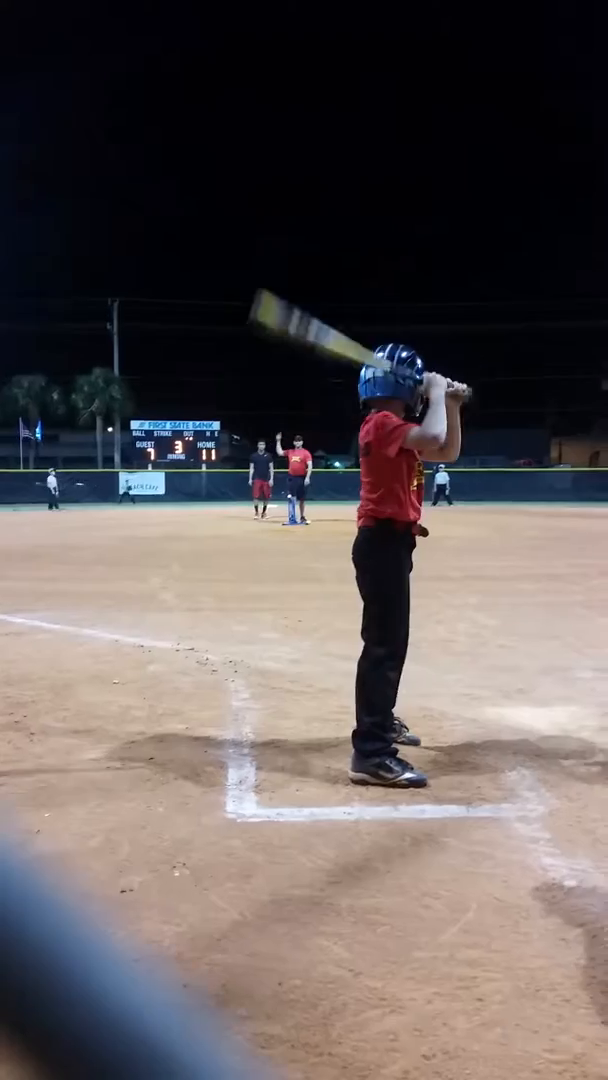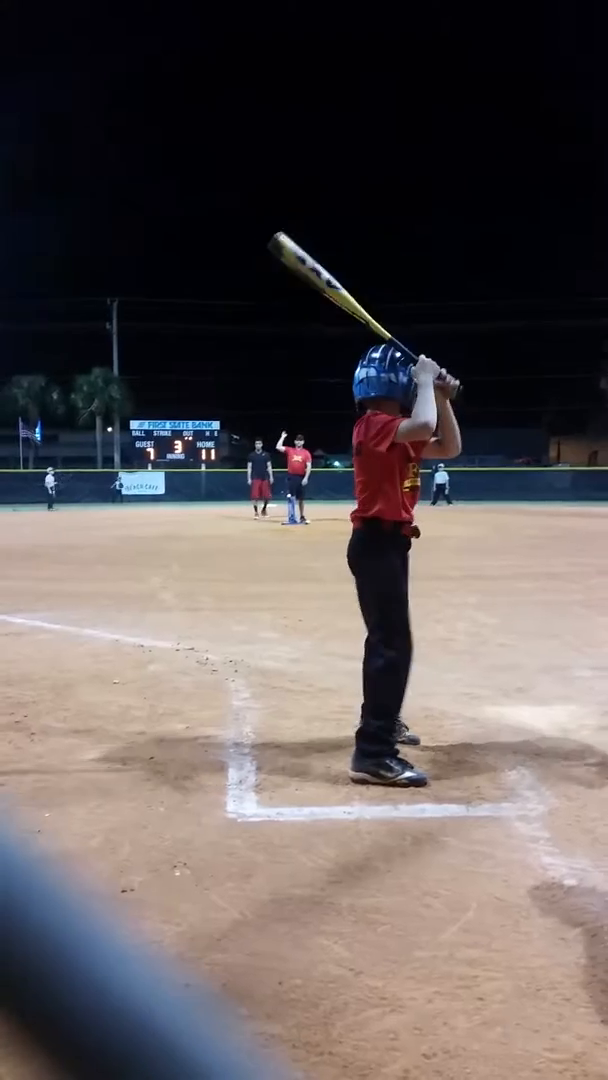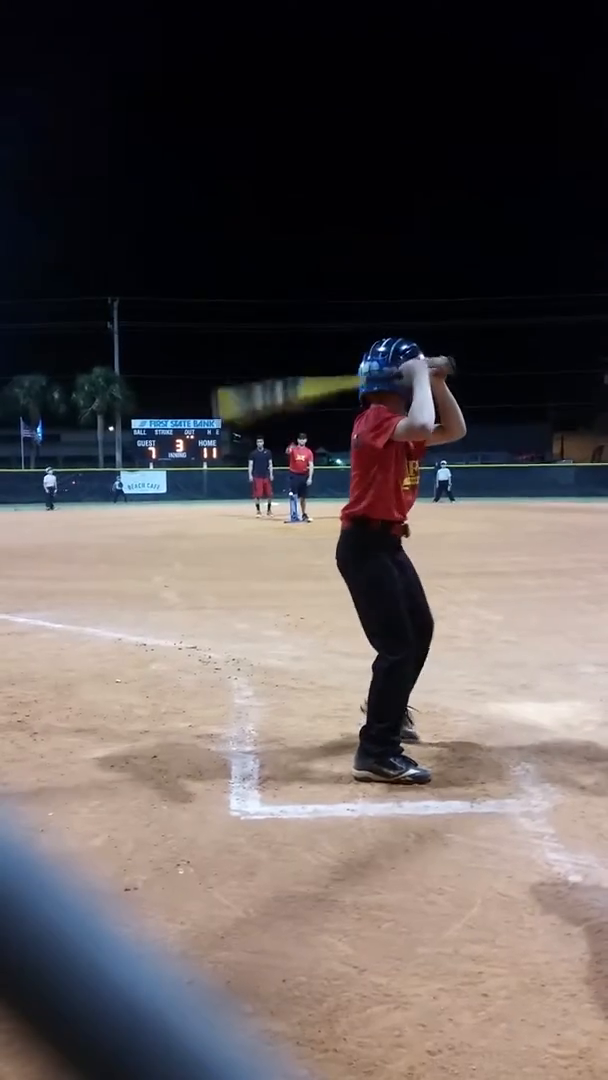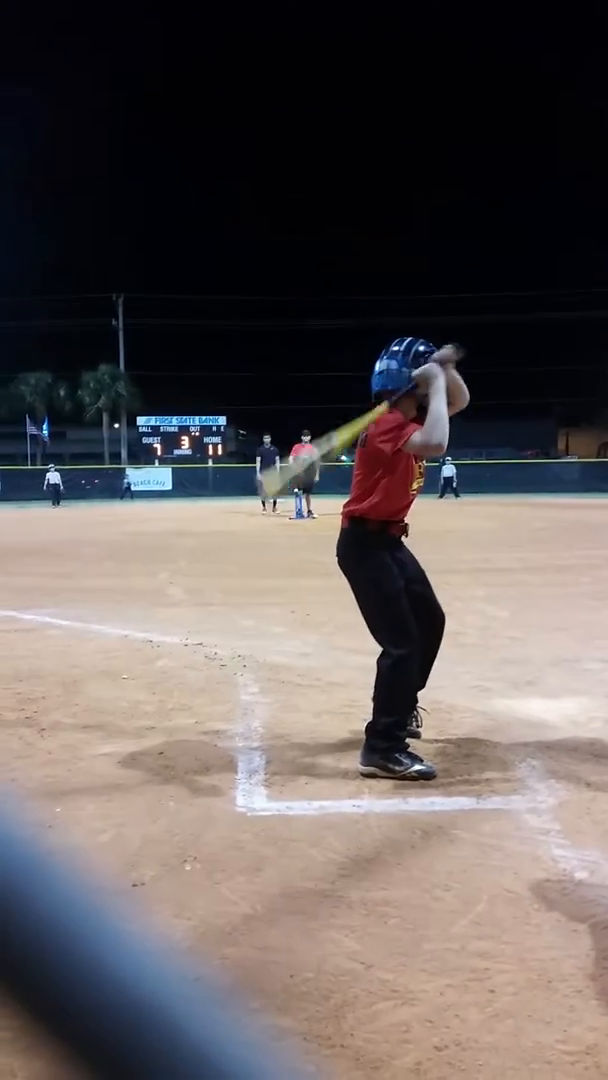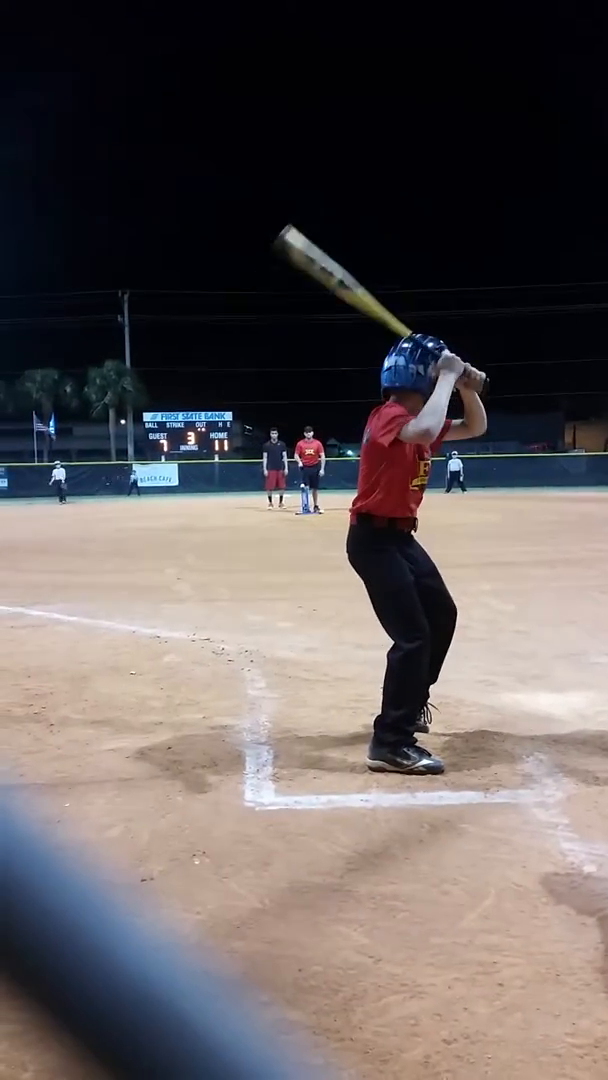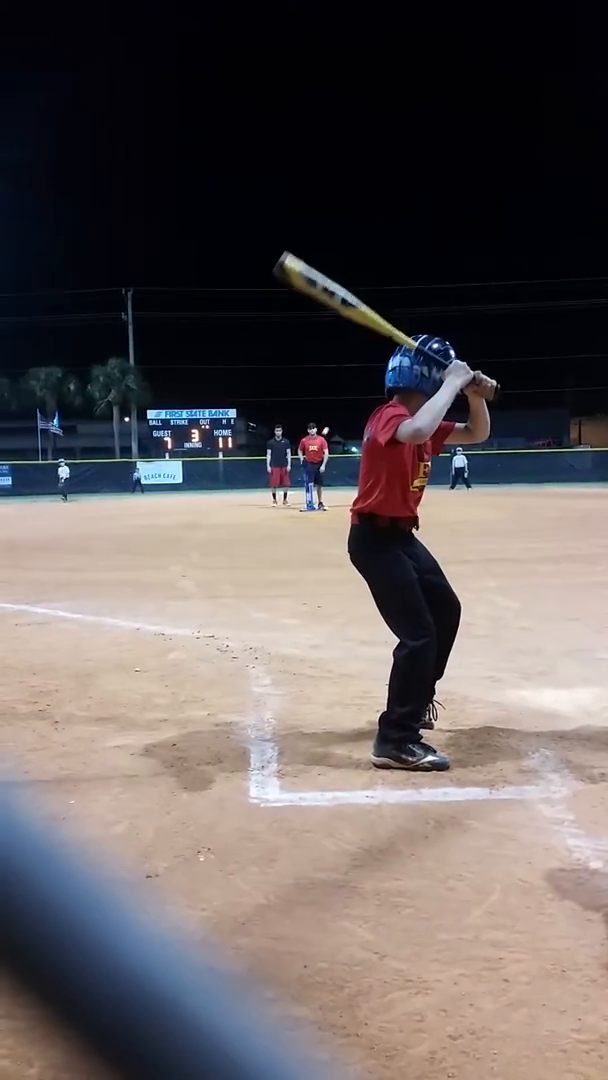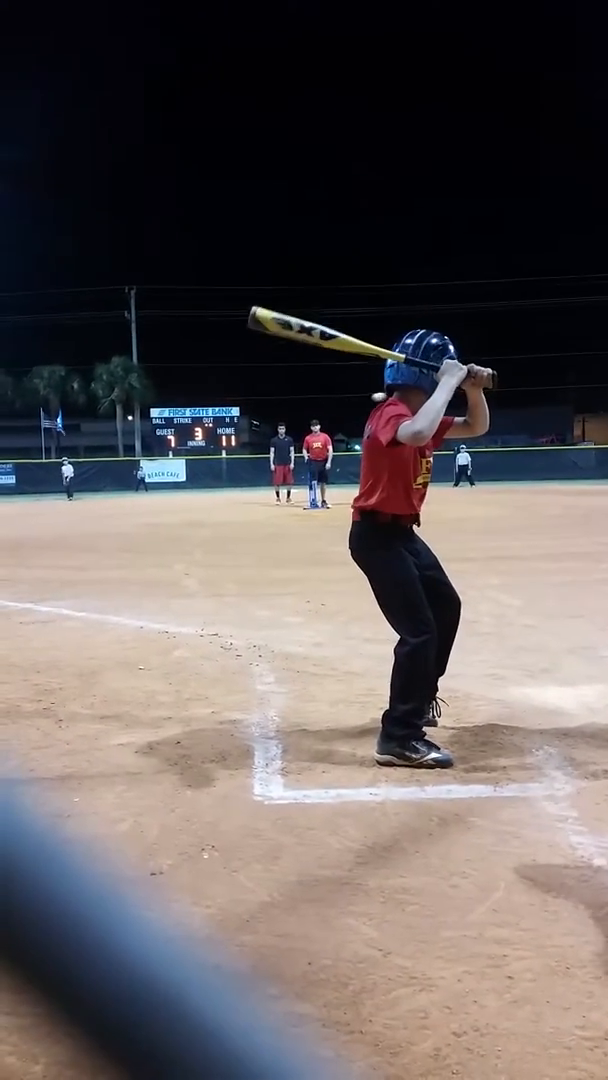
dt=0.3s
person 1, frame 1
left shoulder: (395, 427)
right shoulder: (382, 423)
left elbow: (448, 452)
right elbow: (434, 437)
left wrist: (451, 401)
right wrist: (435, 393)
left hip: (392, 540)
right hip: (383, 540)
left knee: (392, 639)
right knee: (383, 644)
left ankle: (381, 720)
right ankle: (371, 754)
person 1, frame 2
left shoulder: (398, 430)
right shoulder: (373, 423)
left elbow: (450, 447)
right elbow: (423, 425)
left wrist: (441, 396)
right wrist: (425, 379)
left hip: (390, 542)
right hip: (375, 543)
left knee: (387, 638)
right knee: (393, 645)
left ankle: (381, 719)
right ankle: (372, 754)
person 1, frame 3
left shoulder: (398, 425)
right shoulder: (375, 419)
left elbow: (455, 430)
right elbow: (421, 426)
left wrist: (437, 382)
right wrist: (420, 376)
left hip: (386, 542)
right hip: (365, 543)
left knee: (419, 628)
right knee: (397, 645)
left ankle: (387, 711)
right ankle: (376, 753)
person 1, frame 4
left shoulder: (406, 420)
right shoulder: (388, 421)
left elbow: (458, 400)
right elbow: (436, 444)
left wrist: (446, 370)
right wrist: (436, 382)
left hip: (389, 539)
right hip: (364, 542)
left knee: (430, 621)
right knee: (401, 641)
left ankle: (399, 705)
right ankle: (382, 749)
person 1, frame 5
left shoulder: (415, 418)
right shoulder: (389, 416)
left elbow: (476, 427)
right elbow: (425, 432)
left wrist: (468, 389)
right wrist: (448, 377)
left hip: (400, 534)
right hip: (373, 538)
left knee: (441, 615)
right knee: (412, 635)
left ankle: (410, 701)
right ankle: (390, 744)
person 1, frame 6
left shoulder: (421, 421)
right shoulder: (390, 415)
left elbow: (477, 434)
right elbow: (417, 432)
left wrist: (476, 397)
right wrist: (454, 383)
left hip: (401, 533)
right hip: (374, 538)
left knee: (446, 611)
right knee: (418, 632)
left ankle: (415, 698)
right ankle: (395, 741)
person 1, frame 7
left shoulder: (417, 415)
right shoulder: (390, 414)
left elbow: (477, 427)
right elbow: (417, 435)
left wrist: (474, 389)
right wrist: (449, 381)
left hip: (402, 531)
right hip: (376, 535)
left knee: (446, 607)
right knee: (419, 629)
left ankle: (418, 697)
right ankle: (399, 738)
